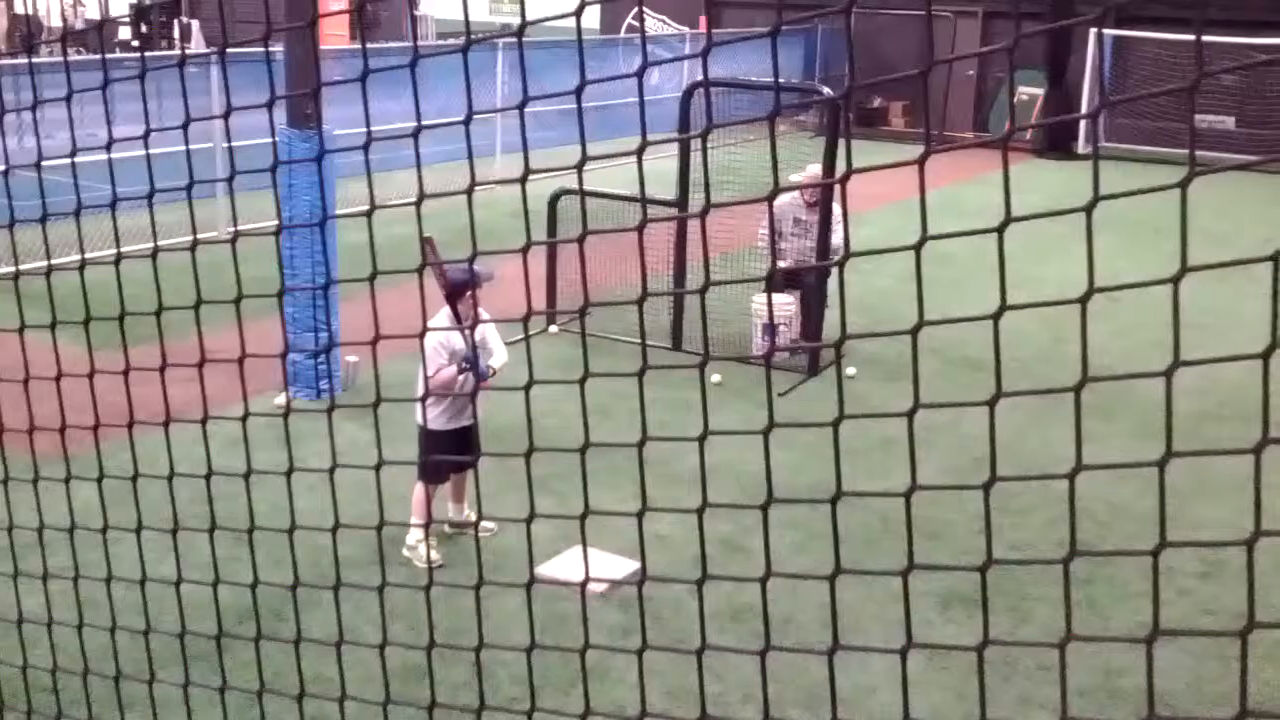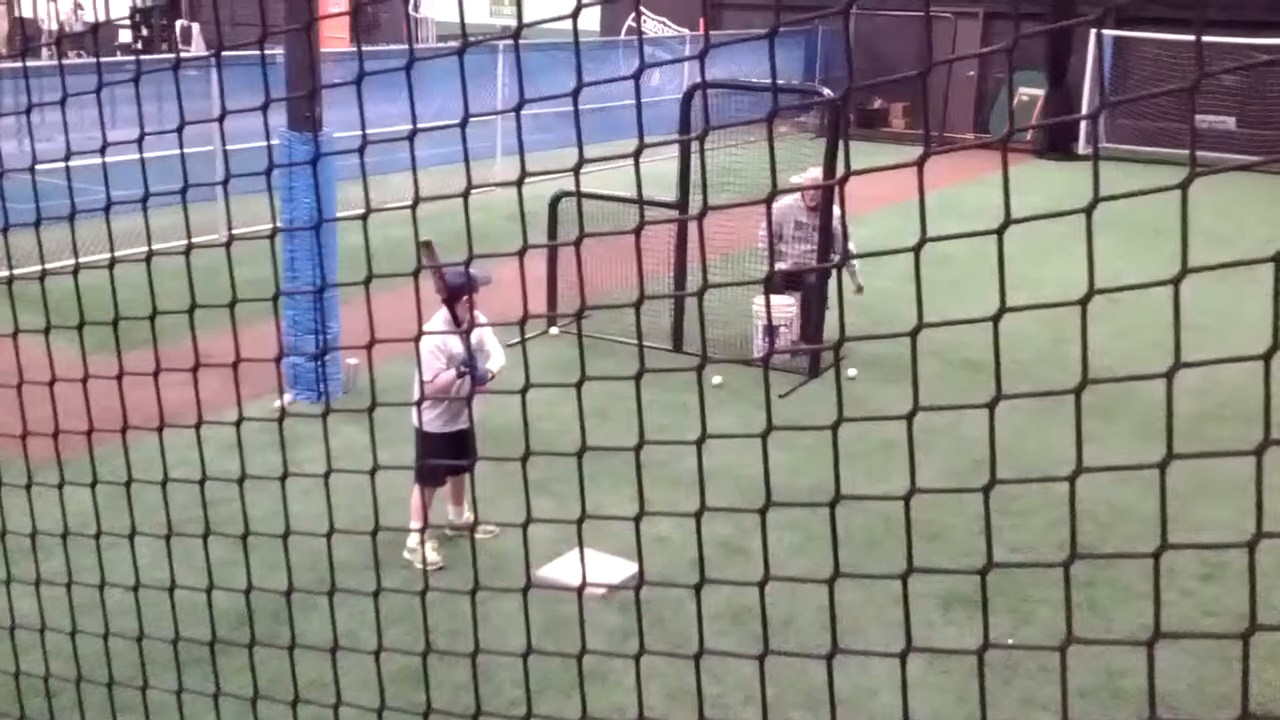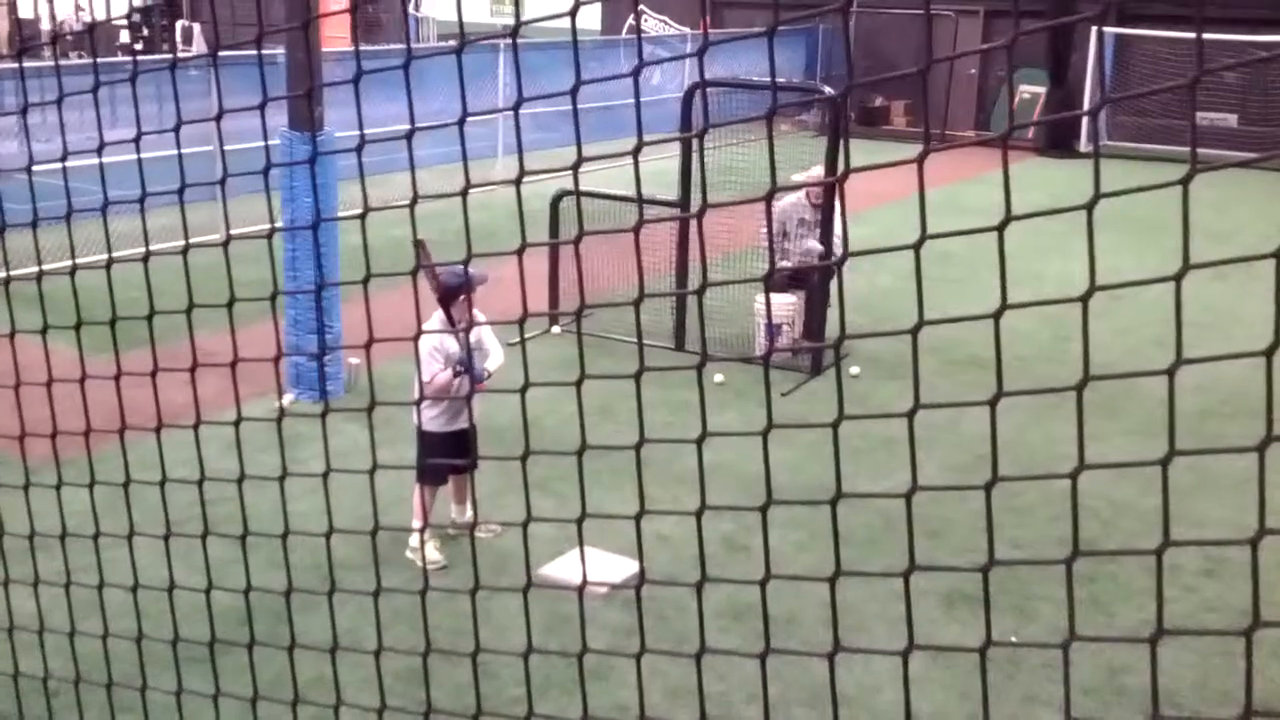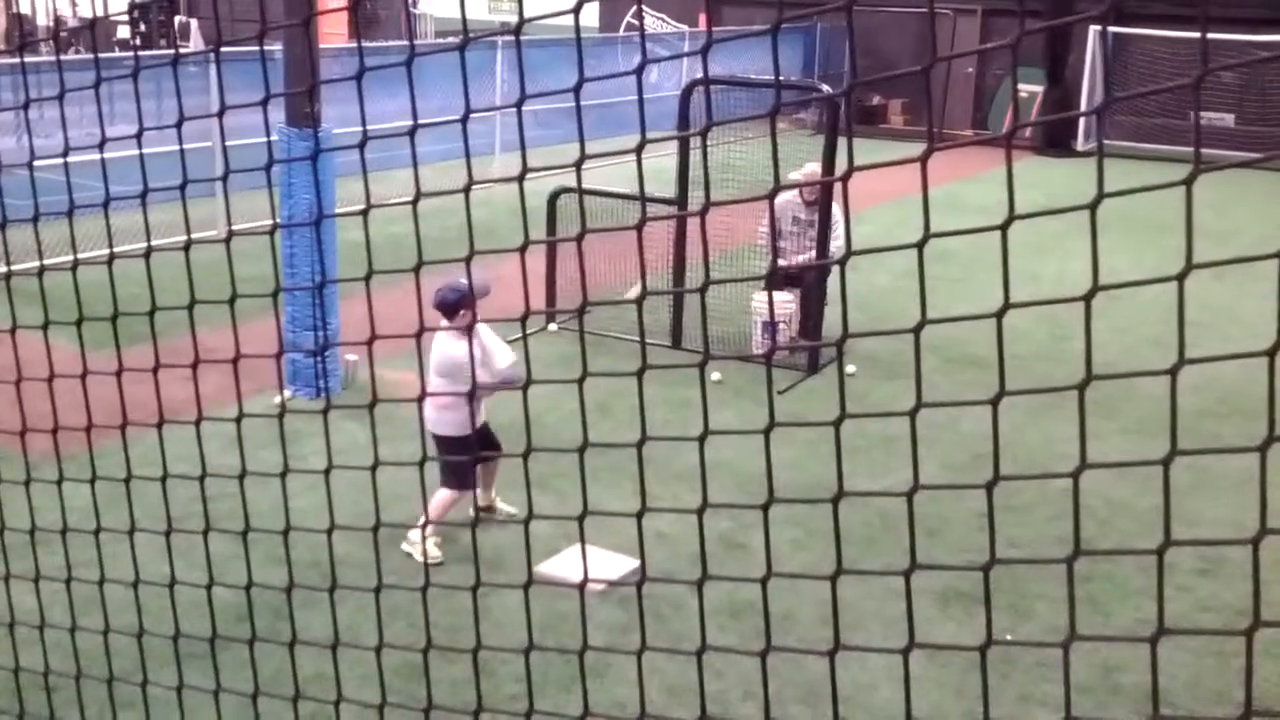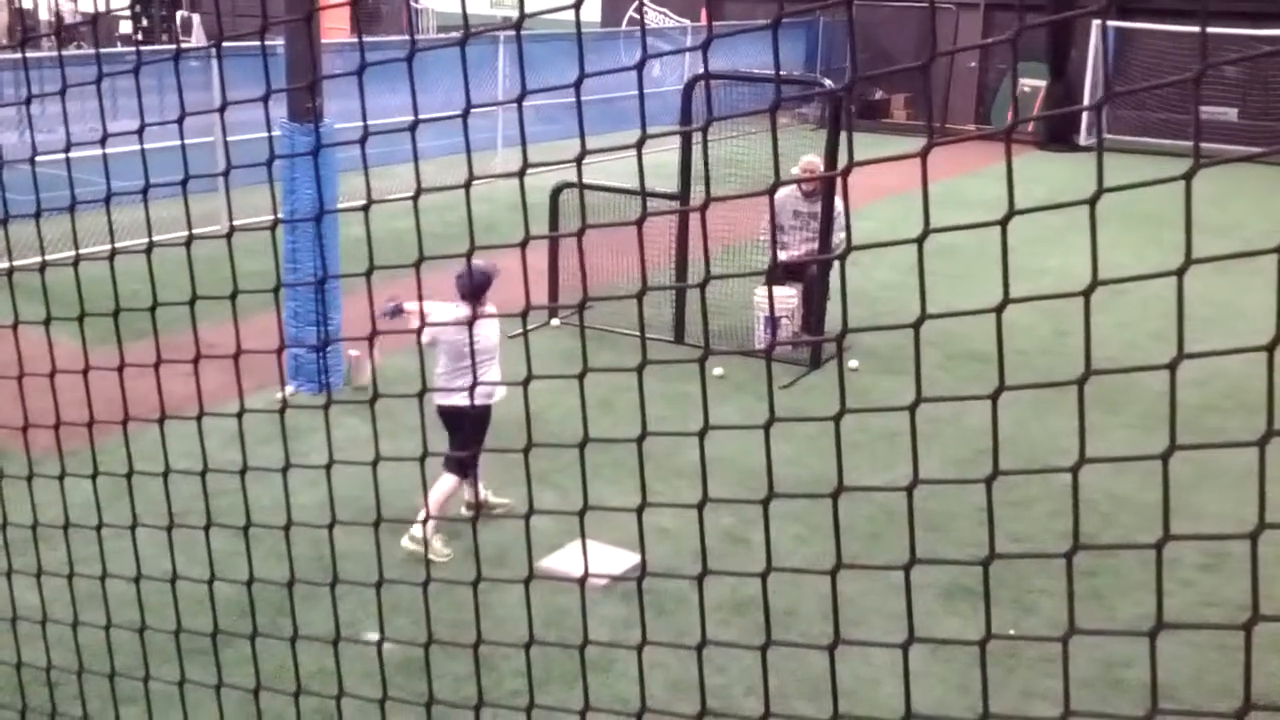
dt=0.4s
person 1, frame 1
left shoulder: (480, 317)
right shoulder: (437, 332)
left elbow: (500, 351)
right elbow: (432, 383)
left wrist: (489, 368)
right wrist: (461, 366)
left hip: (465, 410)
right hip: (437, 418)
left knee: (461, 467)
right knee: (431, 477)
left ankle: (458, 516)
right ankle: (416, 537)
person 1, frame 2
left shoulder: (477, 321)
right shoulder: (434, 336)
left elbow: (497, 353)
right elbow: (431, 387)
left wrist: (487, 372)
right wrist: (460, 370)
left hip: (462, 413)
right hip: (434, 421)
left knee: (460, 470)
right knee: (428, 481)
left ankle: (459, 518)
right ankle: (417, 539)
person 1, frame 3
left shoulder: (476, 320)
right shoulder: (431, 336)
left elbow: (496, 353)
right elbow: (429, 387)
left wrist: (483, 371)
right wrist: (456, 370)
left hip: (464, 413)
right hip: (436, 420)
left knee: (463, 469)
right knee: (430, 480)
left ankle: (462, 518)
right ankle: (419, 538)
person 1, frame 4
left shoulder: (473, 328)
right shoulder: (456, 351)
left elbow: (502, 354)
right elbow: (486, 382)
left wrist: (506, 372)
right wrist: (507, 378)
left hip: (470, 413)
right hip: (450, 422)
left knee: (490, 455)
right knee: (458, 484)
left ankle: (485, 502)
right ankle: (420, 534)
person 1, frame 5
left shoulder: (439, 320)
right shoulder: (489, 315)
left elbow: (423, 338)
right elbow: (454, 310)
left wrist: (402, 307)
right wrist: (406, 307)
left hip: (445, 399)
right hip: (477, 401)
left knee: (467, 449)
right knee: (458, 465)
left ankle: (476, 497)
right ankle: (422, 528)
person 2, frame 1
left shoulder: (833, 210)
right shoulder: (783, 203)
left elbow: (837, 247)
right elbow: (766, 234)
right wrist: (775, 260)
left hip: (814, 266)
right hip: (784, 265)
left knee: (813, 283)
right knee: (773, 283)
person 2, frame 2
left shoulder: (833, 214)
right shoulder: (783, 206)
left elbow: (845, 248)
right elbow: (766, 237)
left wrist: (856, 279)
right wrist: (776, 262)
left hip: (814, 269)
right hip: (785, 267)
left knee: (813, 285)
right knee: (773, 284)
person 2, frame 3
left shoulder: (835, 209)
right shoulder: (788, 204)
left elbow: (837, 238)
right elbow: (769, 235)
left wrist: (818, 247)
right wrist: (779, 261)
left hip: (818, 267)
right hip: (789, 265)
right knee: (775, 283)
person 2, frame 4
left shoulder: (830, 209)
right shoulder: (783, 202)
left elbow: (835, 245)
right elbow: (766, 233)
left wrist: (805, 258)
right wrist: (776, 258)
left hip: (814, 265)
right hip: (784, 263)
left knee: (813, 283)
right knee: (772, 280)
left ankle: (809, 337)
person 2, frame 5
left shoulder: (832, 202)
right shoulder: (782, 196)
left elbow: (838, 238)
right elbow: (768, 229)
left wrist: (810, 249)
right wrist: (778, 251)
left hip: (816, 257)
right hip: (786, 256)
left knee: (815, 276)
right knee: (773, 273)
left ankle: (811, 331)
